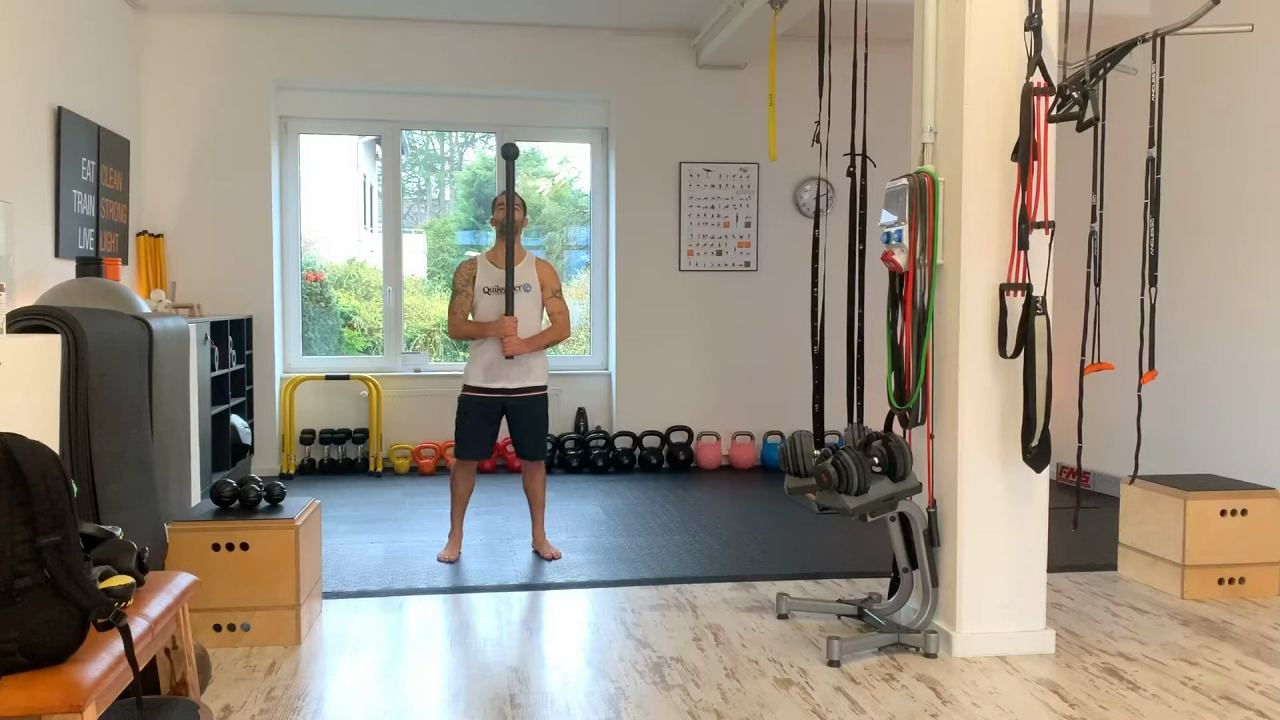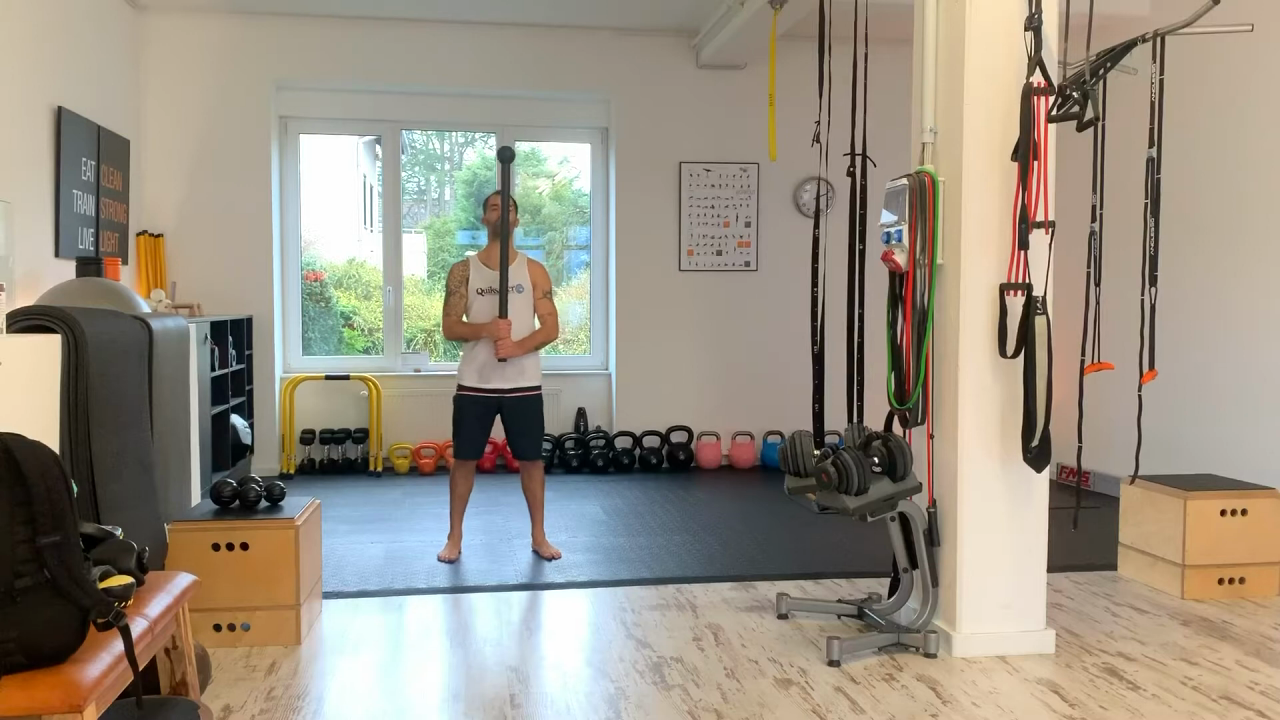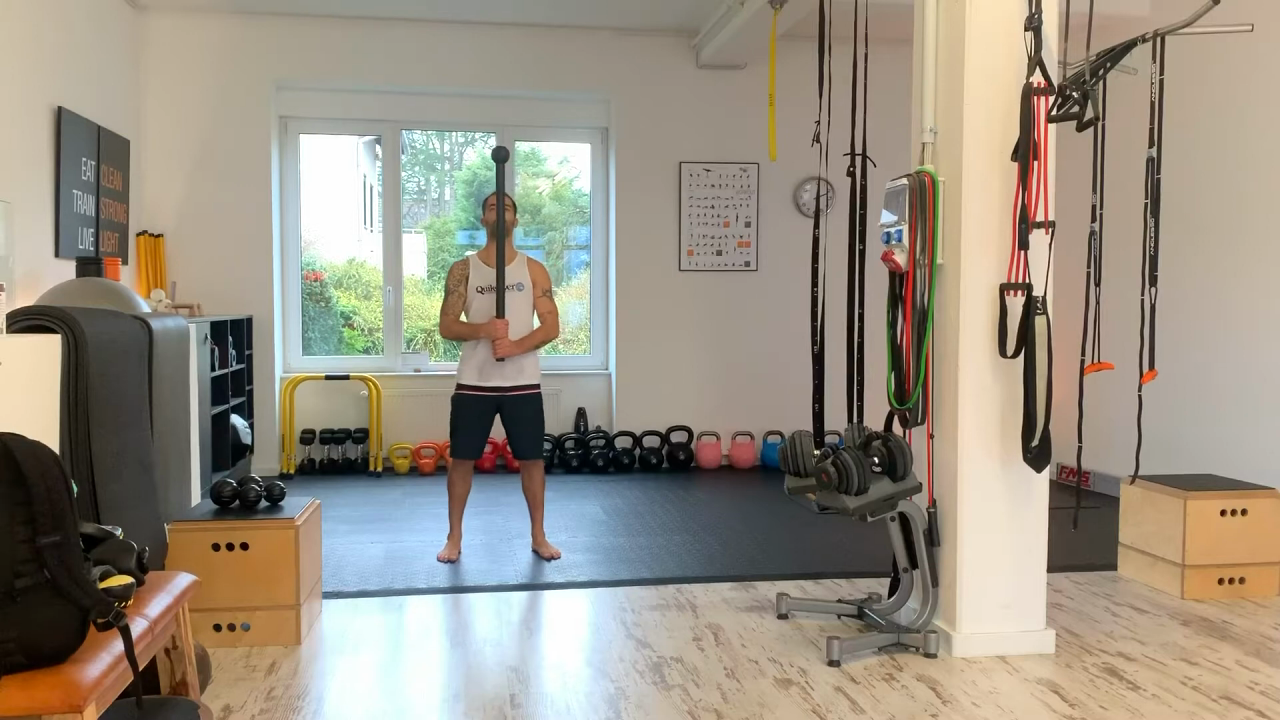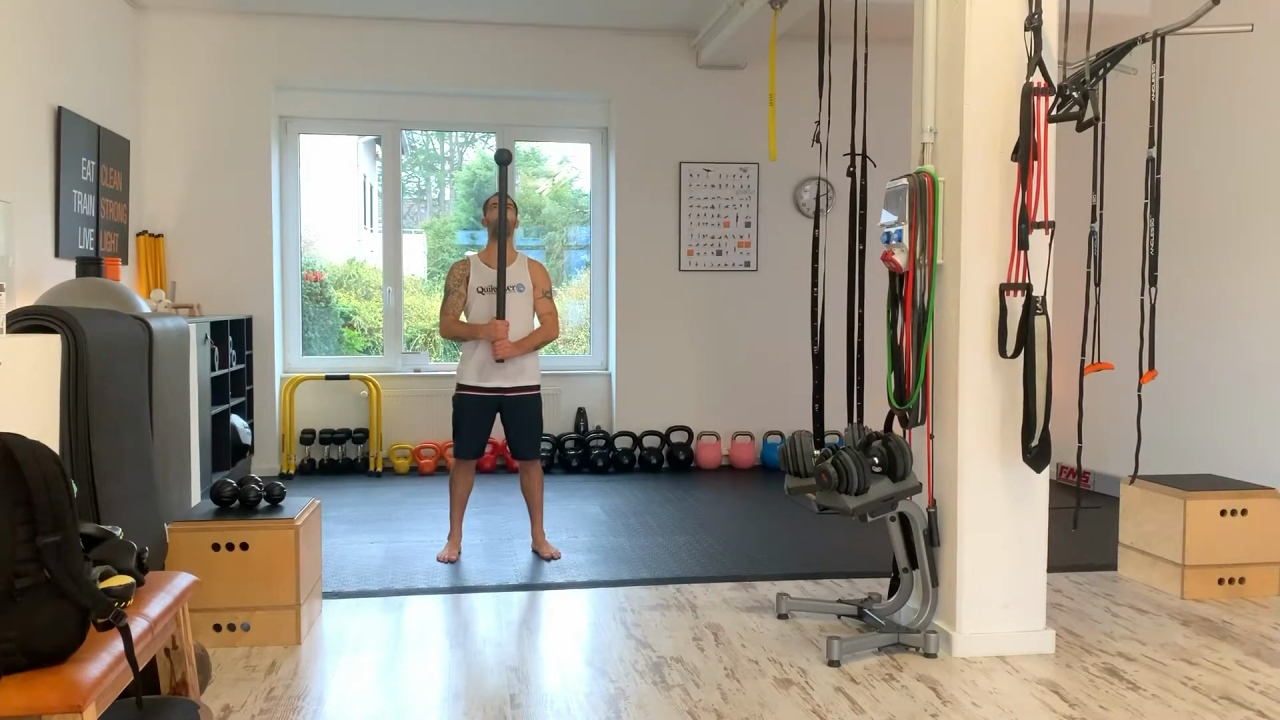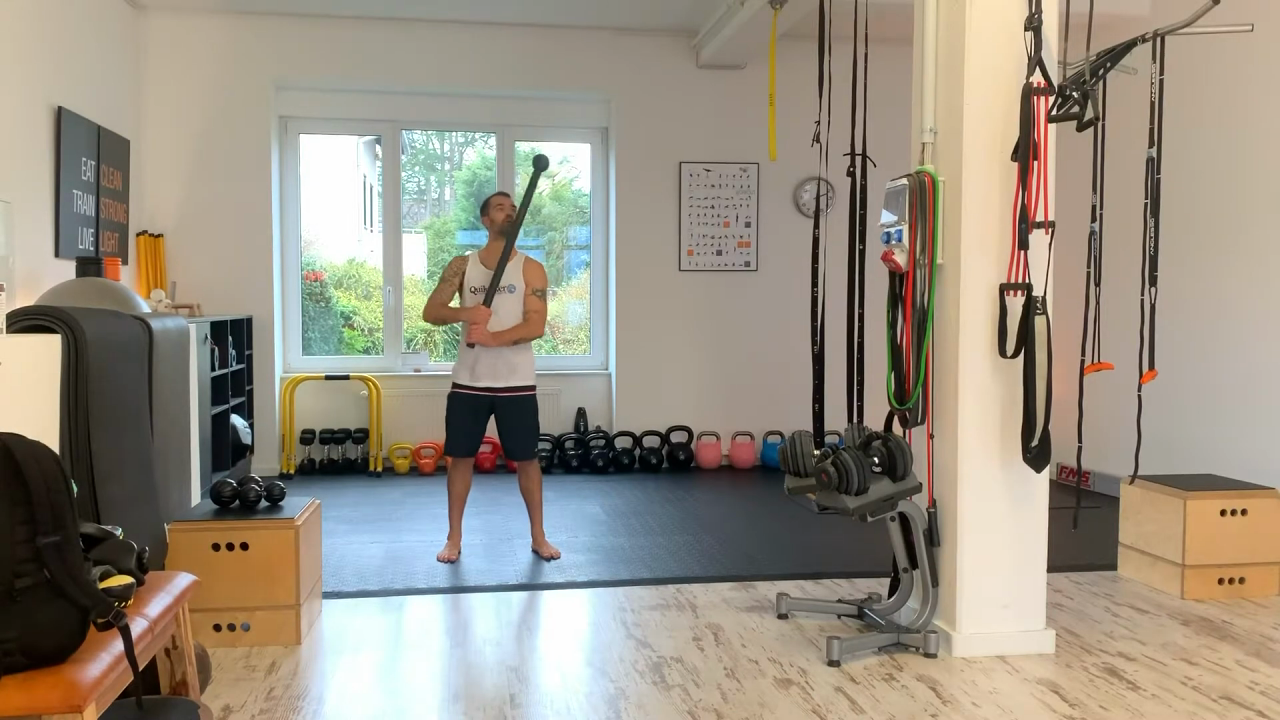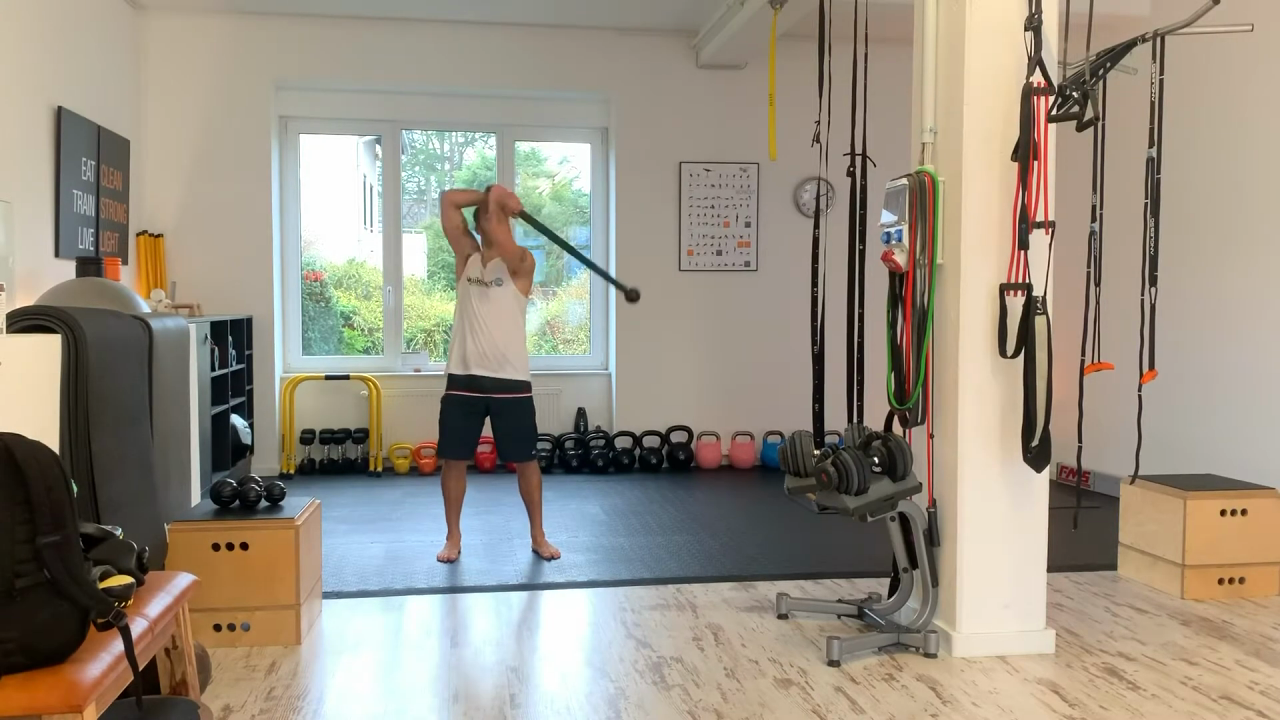
dt=0.5s
person 1, frame 1
left shoulder: (542, 269)
right shoulder: (470, 269)
left elbow: (562, 327)
right elbow: (454, 325)
left wrist: (527, 344)
right wrist: (492, 328)
left hip: (529, 384)
right hip: (481, 383)
left knee: (533, 460)
right knee: (466, 459)
left ankle: (539, 537)
right ankle: (455, 537)
person 1, frame 2
left shoulder: (533, 270)
right shoulder: (463, 270)
left elbow: (551, 327)
right elbow: (449, 327)
left wrist: (519, 346)
right wrist: (486, 330)
left hip: (523, 384)
right hip: (475, 383)
left knee: (531, 459)
right knee: (464, 459)
left ankle: (538, 536)
right ankle: (455, 537)
person 1, frame 3
left shoulder: (533, 269)
right shoulder: (463, 269)
left elbow: (551, 326)
right elbow: (447, 326)
left wrist: (517, 345)
right wrist: (482, 329)
left hip: (523, 383)
right hip: (474, 382)
left knee: (531, 459)
right knee: (462, 459)
left ankle: (538, 536)
right ankle: (454, 538)
person 1, frame 4
left shoulder: (533, 269)
right shoulder: (463, 269)
left elbow: (551, 326)
right elbow: (446, 325)
left wrist: (516, 347)
right wrist: (483, 331)
left hip: (523, 383)
right hip: (474, 383)
left knee: (529, 459)
right knee: (464, 459)
left ankle: (538, 536)
right ankle: (455, 537)
person 1, frame 5
left shoulder: (531, 269)
right shoulder: (462, 266)
left elbow: (535, 327)
right elbow: (430, 313)
left wrist: (490, 336)
right wrist: (464, 313)
left hip: (517, 383)
right hip: (469, 382)
left knee: (526, 459)
right knee: (461, 457)
left ankle: (538, 536)
right ankle: (454, 537)
person 1, frame 6
left shoulder: (522, 261)
right shoulder: (467, 256)
left elbow: (505, 249)
right elbow: (448, 200)
left wrist: (499, 207)
right wrist: (489, 196)
left hip: (510, 381)
right hip: (464, 380)
left knee: (524, 460)
right knee: (453, 460)
left ankle: (538, 535)
right ankle: (453, 537)
